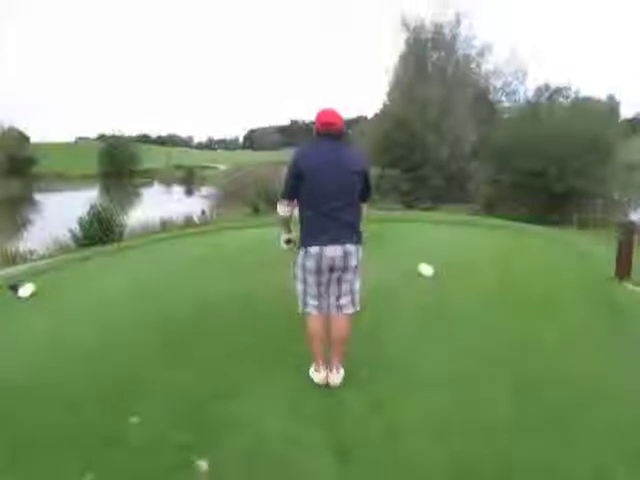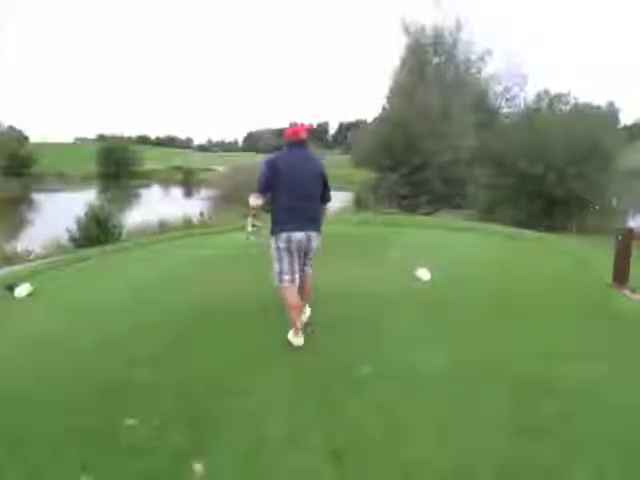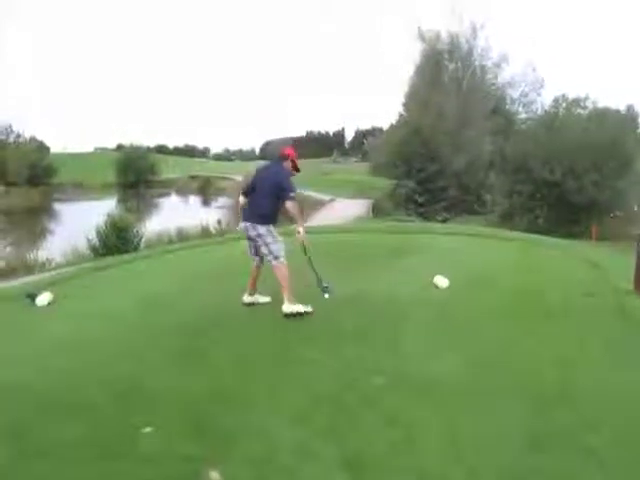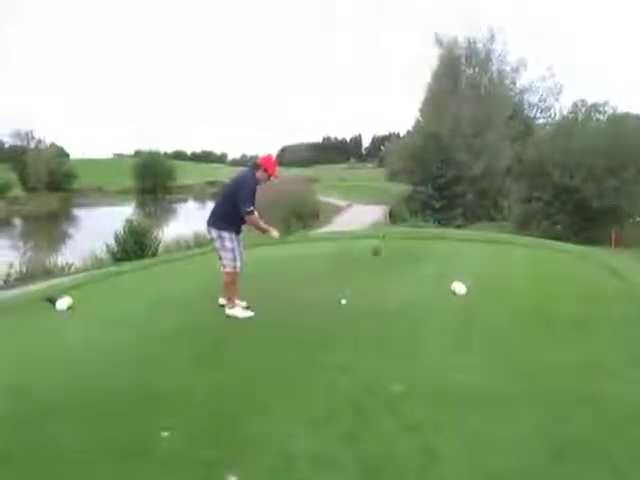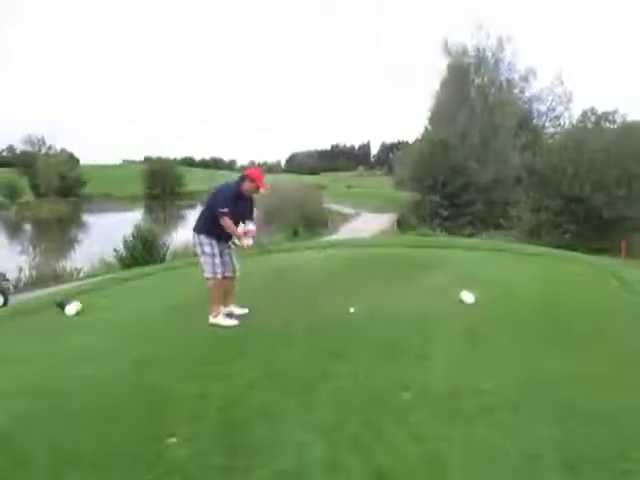
dt=1s
person 1, frame 1
left shoulder: (302, 156)
right shoulder: (358, 159)
left elbow: (286, 202)
left wrist: (286, 231)
left hip: (312, 244)
right hip: (348, 244)
left knee: (314, 308)
right knee: (342, 309)
left ankle: (318, 368)
right ankle: (336, 369)
person 1, frame 2
left shoulder: (274, 162)
right shoulder: (317, 164)
left elbow: (259, 195)
right elbow: (324, 202)
left hip: (283, 231)
right hip: (311, 231)
left knee: (288, 282)
right knee: (306, 272)
left ankle: (297, 332)
right ankle: (304, 311)
person 1, frame 3
left shoulder: (261, 171)
right shoulder: (283, 175)
left elbow: (243, 196)
right elbow: (290, 203)
left wrist: (243, 215)
right wrist: (299, 225)
left hip: (248, 222)
right hip: (262, 224)
left knee: (258, 260)
right knee: (278, 261)
left ankle: (250, 295)
right ankle: (289, 303)
person 1, frame 4
left shoulder: (248, 178)
right shoulder: (247, 183)
left elbow: (250, 211)
right elbow: (249, 217)
left wrist: (263, 226)
right wrist: (268, 230)
left hip: (230, 226)
right hip: (221, 227)
left knee: (235, 264)
right knee: (231, 266)
left ankle: (226, 297)
right ankle: (231, 306)
person 1, frame 5
left shoulder: (247, 198)
right shoulder: (226, 191)
left elbow: (248, 220)
right elbow: (224, 219)
right wrist: (240, 237)
left hip: (223, 238)
right hip: (205, 235)
left knee: (230, 272)
right knee: (215, 274)
left ankle: (228, 306)
right ankle: (215, 315)
